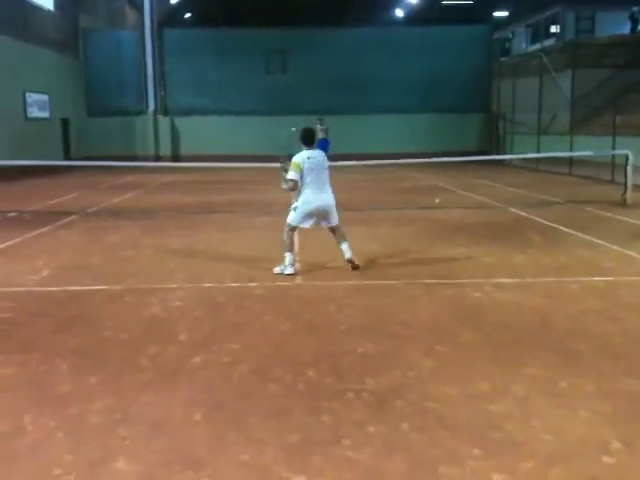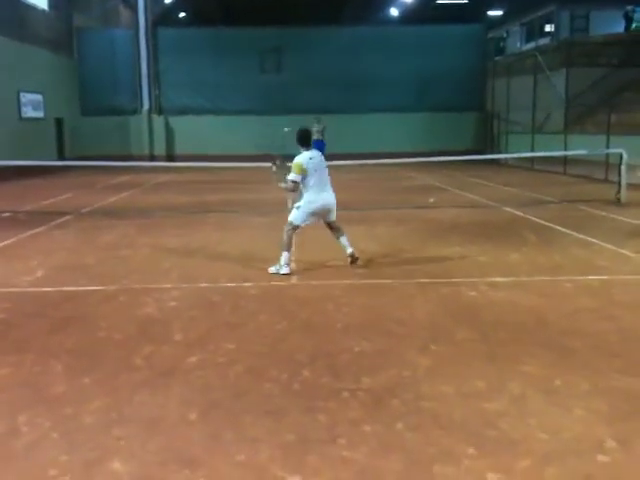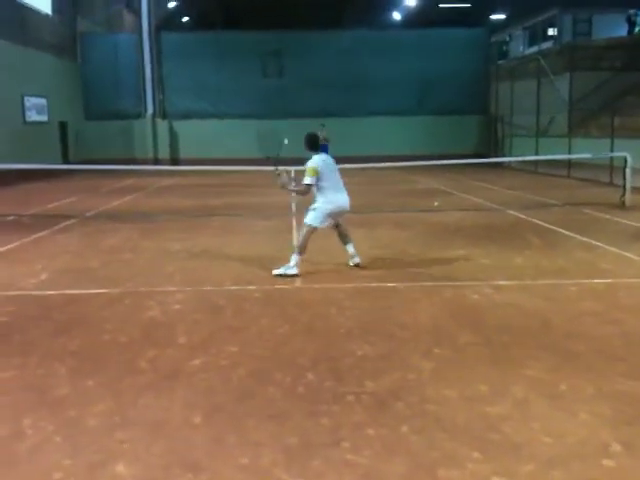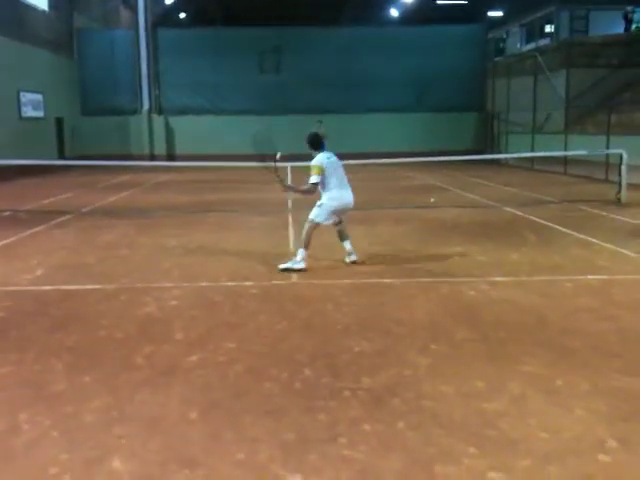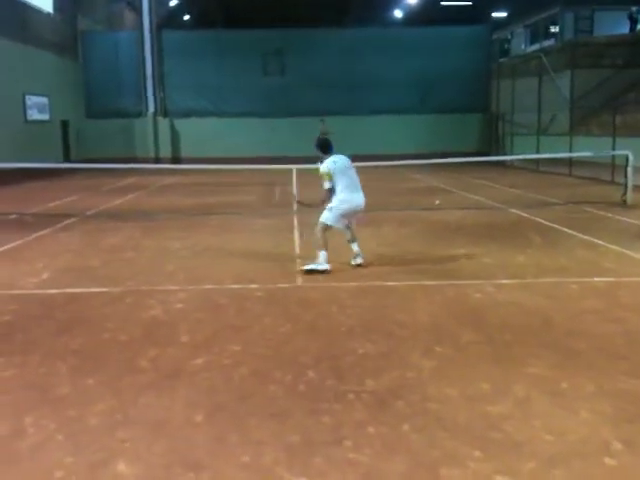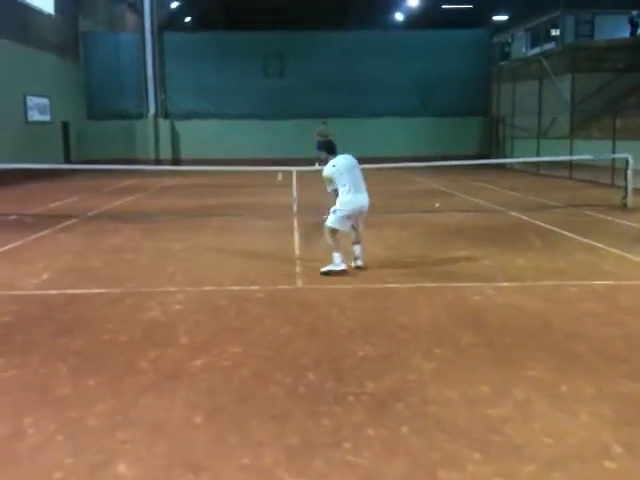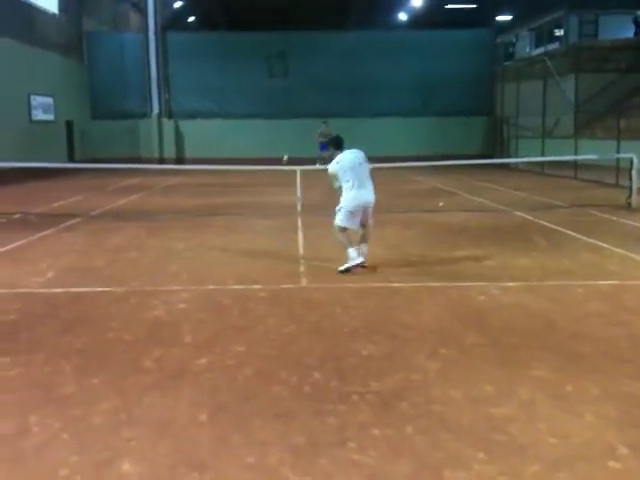
dt=0.1s
person 1, frame 1
left shoulder: (298, 159)
right shoulder: (322, 155)
left elbow: (293, 187)
left wrist: (285, 186)
left hip: (309, 201)
right hip: (327, 200)
left knee: (288, 230)
right knee: (335, 229)
left ankle: (288, 265)
right ankle: (348, 255)
person 1, frame 2
left shoulder: (299, 161)
right shoulder: (319, 155)
left elbow: (293, 188)
left wrist: (282, 185)
left hip: (312, 200)
right hip: (329, 198)
left knee: (289, 229)
right knee: (332, 224)
left ankle: (284, 265)
right ankle: (349, 249)
person 1, frame 3
left shoulder: (312, 164)
right shoulder: (328, 158)
left elbow: (305, 190)
left wrist: (288, 186)
left hip: (328, 202)
right hip: (344, 200)
left knee: (306, 232)
right knee: (338, 225)
left ankle: (293, 266)
right ankle: (353, 257)
person 1, frame 4
left shoulder: (317, 162)
right shoulder: (332, 157)
left elbow: (312, 189)
left wrist: (292, 188)
left hip: (333, 199)
right hip: (348, 197)
left knee: (309, 227)
right knee: (338, 223)
left ankle: (299, 260)
right ankle: (351, 254)
person 1, frame 5
left shoulder: (325, 167)
right shoulder: (344, 159)
left elbow: (329, 192)
left wrist: (319, 203)
left hip: (344, 200)
right hip: (360, 199)
left knee: (321, 228)
right knee: (348, 225)
left ankle: (321, 262)
right ankle: (357, 256)
person 1, frame 6
left shoulder: (327, 170)
right shoulder: (350, 158)
left elbow: (336, 193)
right elbow: (359, 181)
left wrist: (334, 210)
left hip: (347, 202)
right hip: (364, 200)
left knee: (330, 232)
right knee: (355, 227)
left ankle: (338, 263)
right ankle: (358, 259)
person 1, frame 7
left shoulder: (332, 166)
right shoulder: (359, 153)
left elbow: (340, 186)
right elbow: (370, 176)
left hip: (351, 198)
right hip: (369, 196)
left knee: (340, 230)
right knee: (365, 225)
left ankle: (354, 257)
right ankle: (362, 256)
